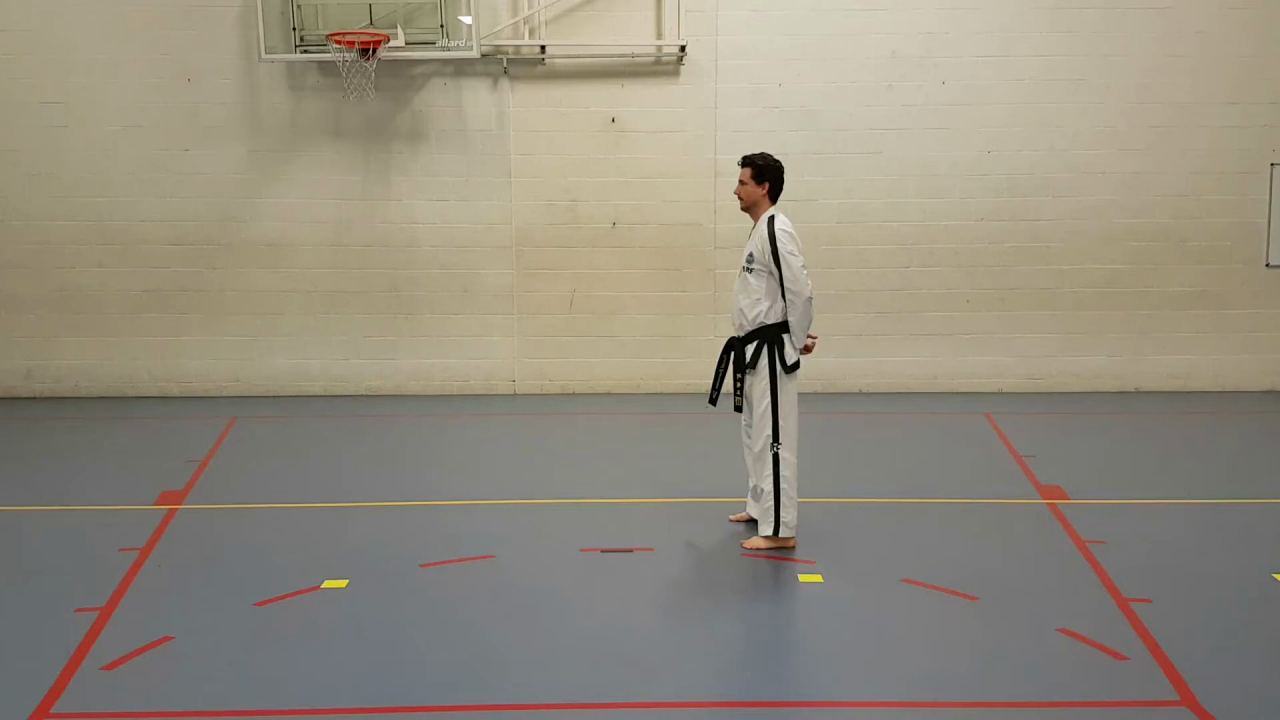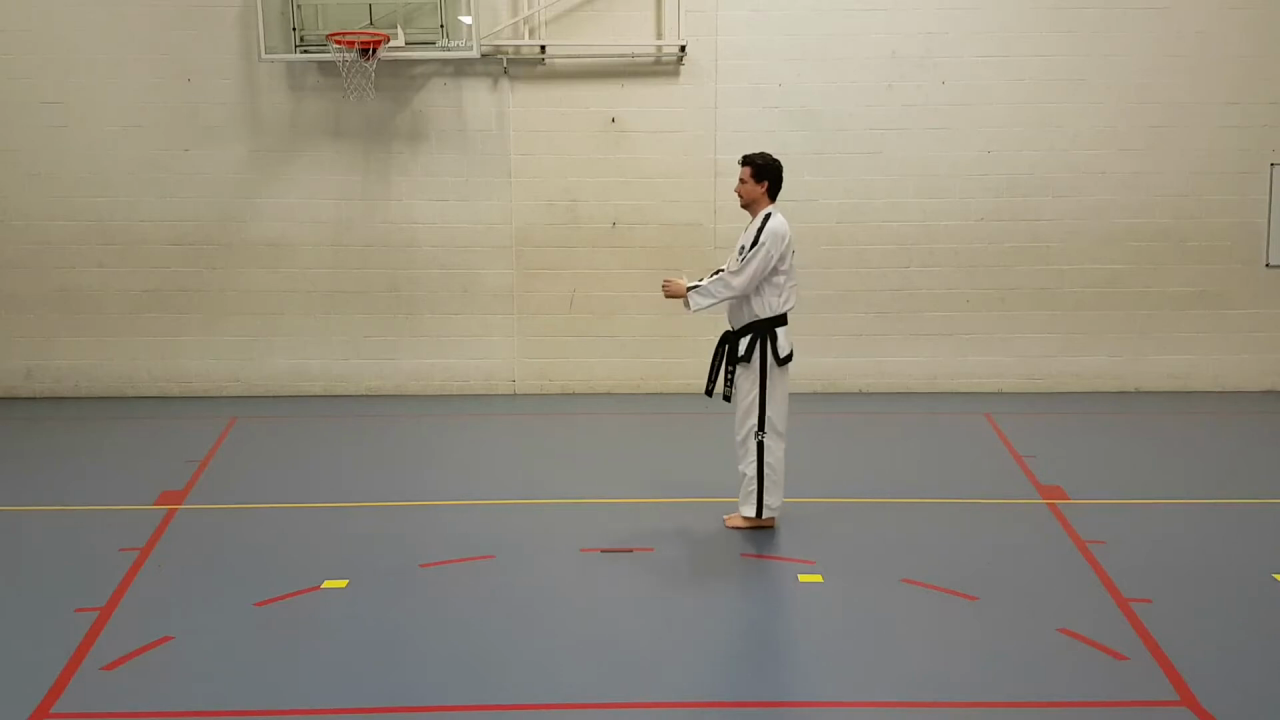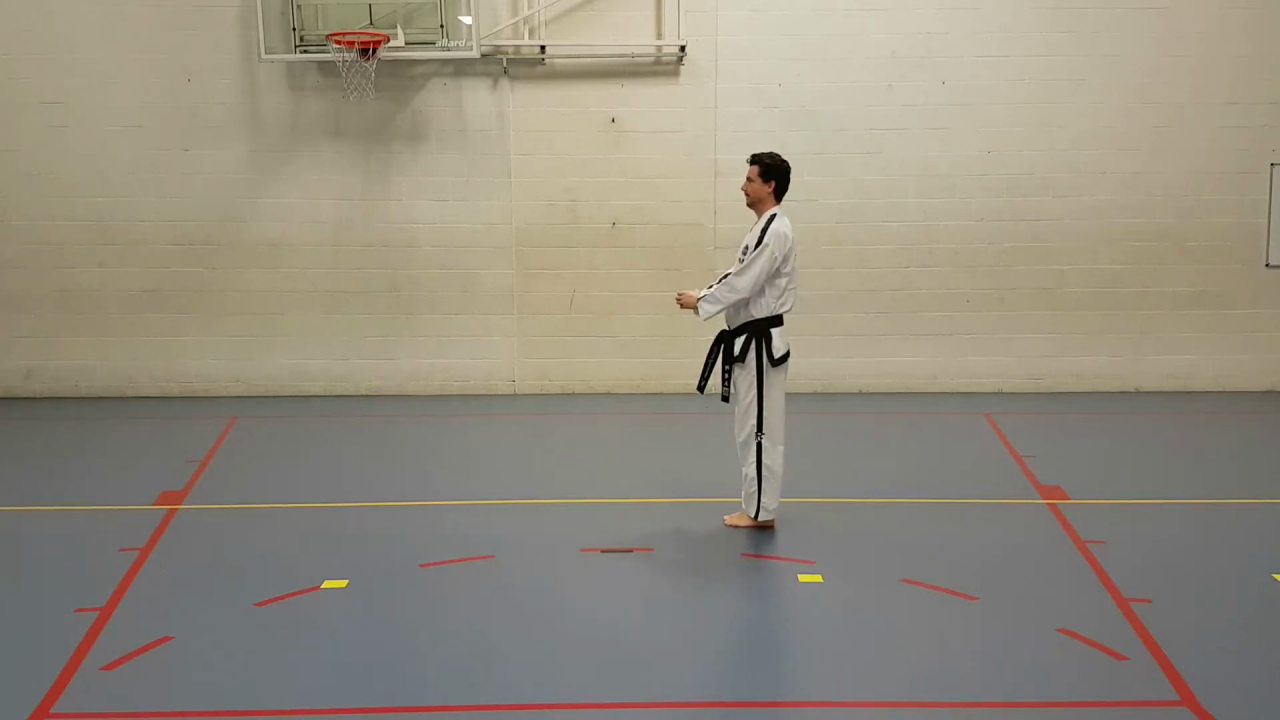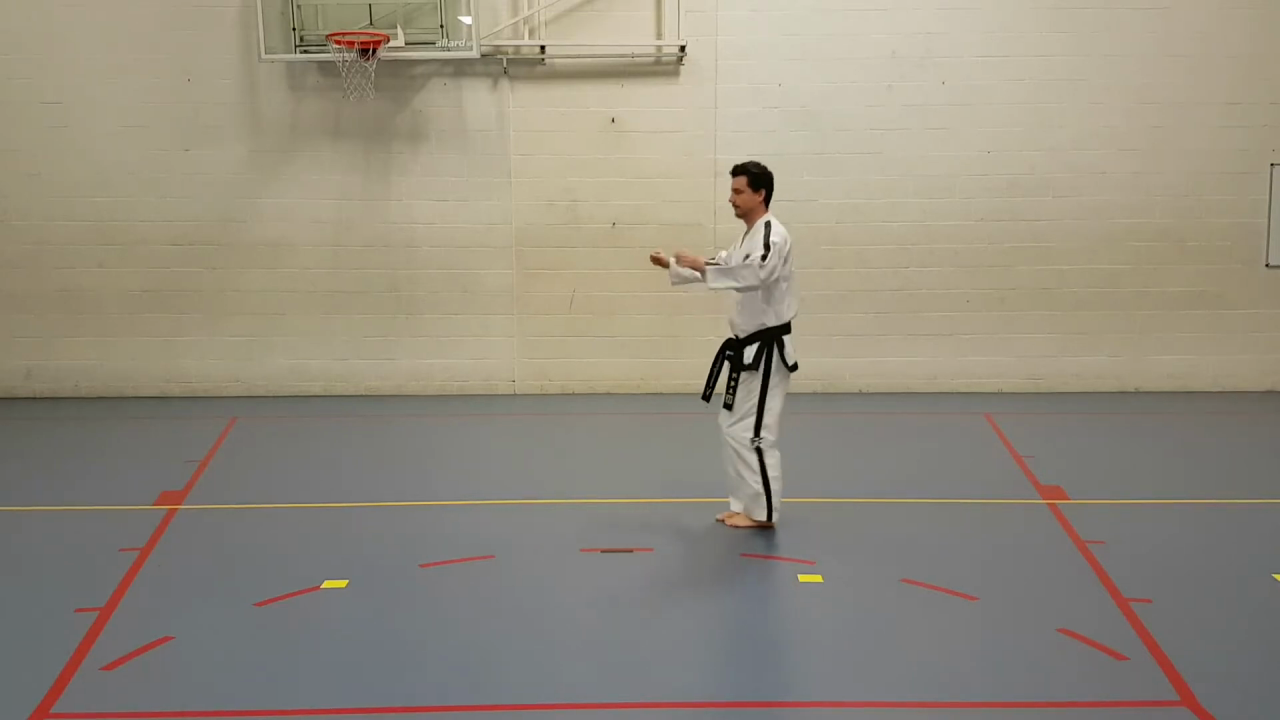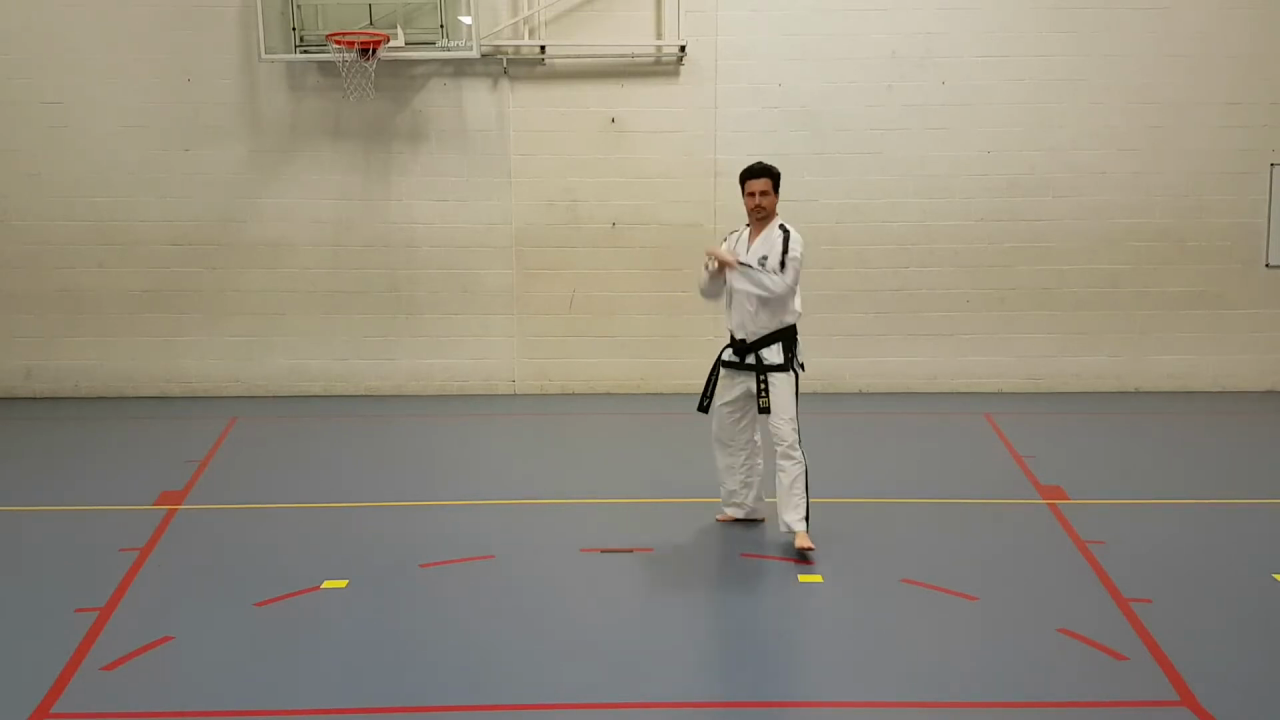
dt=1s
person 1, frame 1
left shoulder: (775, 231)
right shoulder: (762, 229)
left elbow: (799, 292)
left wrist: (799, 341)
right wrist: (797, 339)
left hip: (769, 351)
right hip: (757, 348)
left knee: (773, 439)
right knee: (756, 434)
left ankle: (779, 529)
right ankle: (761, 506)
person 1, frame 2
left shoulder: (772, 229)
right shoulder: (759, 226)
left elbow: (738, 282)
right elbow: (730, 273)
left wrist: (689, 292)
right wrist: (689, 288)
left hip: (762, 342)
right hip: (752, 340)
left knee: (759, 427)
right knee: (751, 426)
left ankle: (760, 510)
right ankle: (755, 505)
person 1, frame 3
left shoulder: (775, 231)
right shoulder: (764, 227)
left elbow: (744, 285)
right elbow: (736, 276)
left wrist: (700, 303)
right wrist: (700, 296)
left hip: (760, 342)
right hip: (751, 339)
left knee: (760, 428)
right knee: (752, 427)
left ankle: (761, 511)
right ankle: (756, 506)
person 1, frame 4
left shoulder: (772, 235)
right shoulder: (748, 237)
left elbow: (758, 271)
right elbow: (721, 267)
left wrist: (704, 266)
right wrist: (672, 266)
left hip: (766, 350)
right hip: (751, 349)
left knee: (752, 432)
right knee: (735, 427)
left ankle: (763, 511)
right ankle: (746, 504)
person 1, frame 5
left shoulder: (786, 237)
right shoulder: (735, 238)
left elbow: (775, 289)
right elbow: (710, 290)
left wrist: (734, 266)
right wrist: (716, 270)
left hip: (776, 354)
right hip: (738, 354)
left knee: (785, 437)
right knee: (729, 434)
left ankle: (798, 528)
right ankle: (745, 505)
